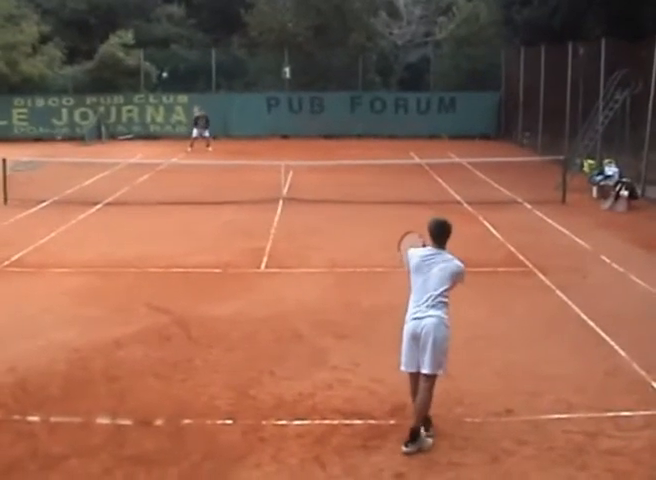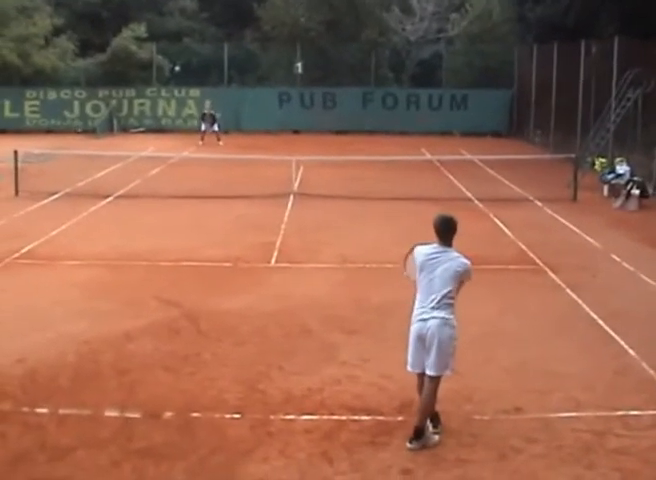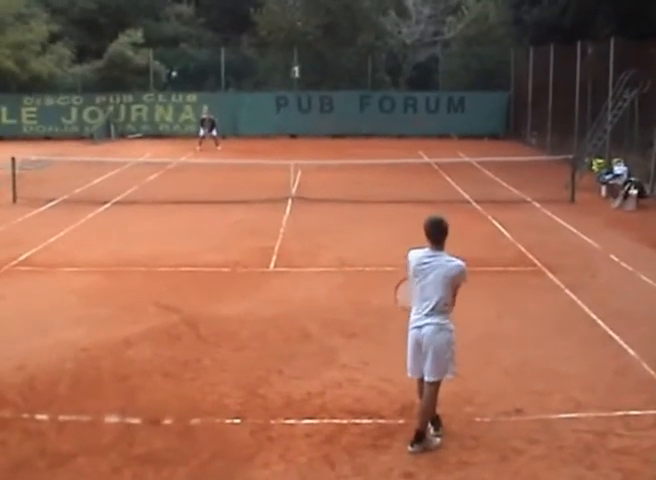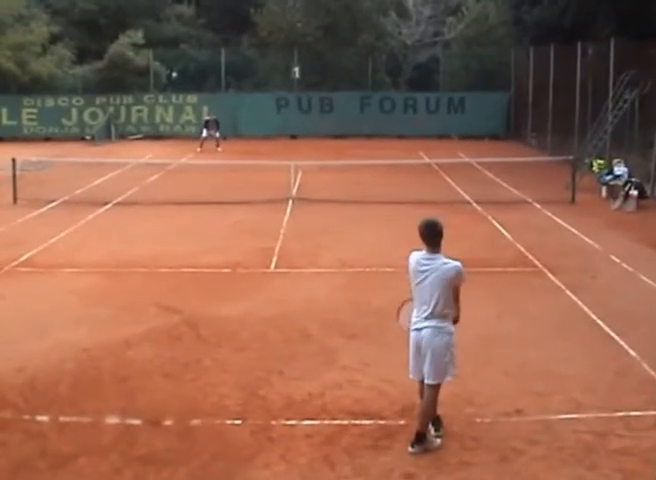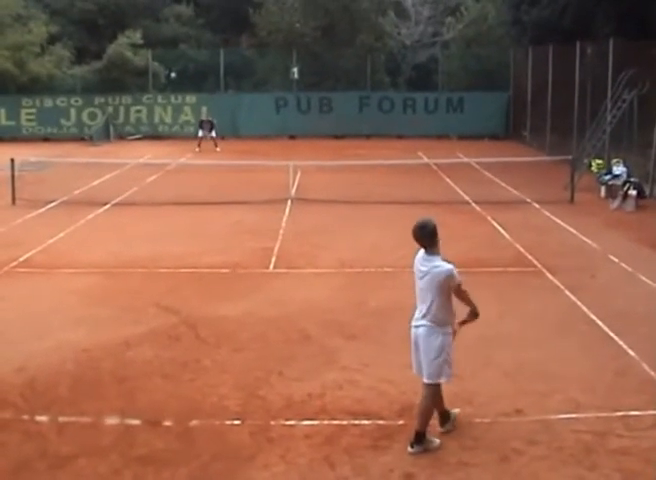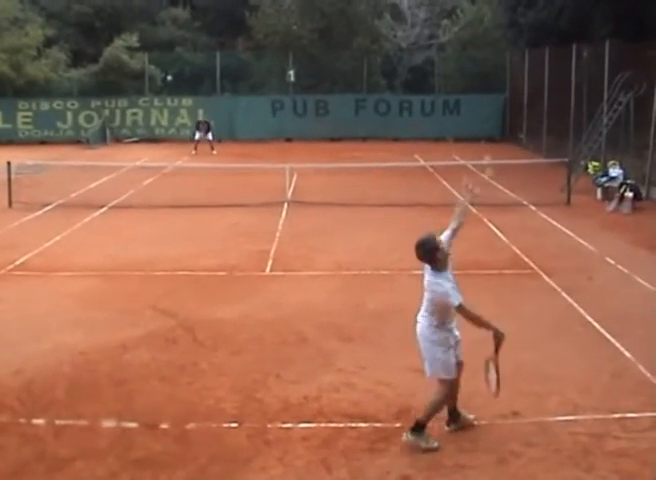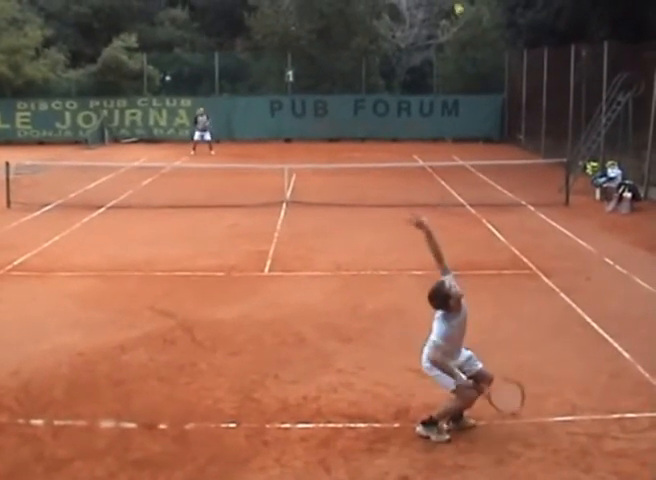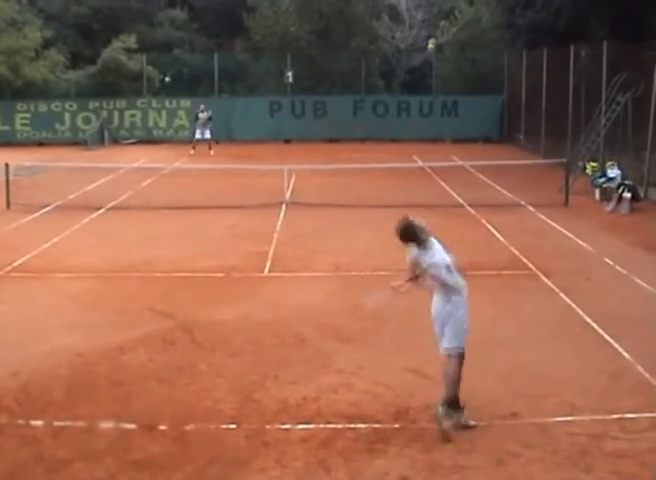
dt=0.4s
person 1, frame 1
left shoulder: (413, 254)
right shoulder: (456, 267)
left hip: (413, 321)
right hip: (435, 323)
left knee: (415, 378)
right knee: (426, 381)
left ankle: (424, 421)
right ankle: (413, 438)
person 1, frame 2
left shoulder: (419, 252)
right shoulder: (463, 265)
left hip: (419, 321)
right hip: (441, 324)
left knee: (422, 377)
right knee: (431, 381)
left ankle: (432, 417)
right ankle: (418, 435)
person 1, frame 3
left shoulder: (413, 257)
right shoulder: (457, 267)
right elbow: (452, 297)
left hip: (416, 326)
right hip: (439, 329)
left knee: (423, 381)
right knee: (431, 385)
left ankle: (433, 420)
right ankle: (419, 439)
person 1, frame 4
left shoulder: (413, 259)
right shoulder: (454, 268)
right elbow: (455, 296)
right wrist: (456, 313)
left hip: (417, 329)
right hip: (439, 332)
left knee: (424, 383)
right knee: (432, 386)
left ankle: (434, 421)
right ankle: (419, 440)
person 1, frame 5
left shoulder: (420, 258)
right shoulder: (445, 270)
right elbow: (460, 293)
right wrist: (473, 309)
left hip: (420, 326)
right hip: (436, 332)
left knee: (433, 379)
right knee: (431, 386)
left ankle: (444, 417)
right ankle: (418, 440)
person 1, frame 6
left shoulder: (434, 259)
right shoulder: (443, 287)
left elbow: (455, 224)
right elbow: (468, 315)
left wrist: (464, 200)
right wrist: (495, 331)
left hip: (440, 328)
right hip: (434, 336)
left knee: (455, 371)
right knee: (447, 386)
left ankle: (454, 417)
right ankle: (416, 431)
person 1, frame 7
left shoulder: (452, 292)
right shoulder: (443, 325)
left elbow: (440, 260)
right elbow: (434, 357)
left wrist: (427, 231)
right wrist: (459, 379)
left hip: (456, 354)
right hip: (438, 362)
left knee: (485, 378)
right knee: (469, 395)
left ankle: (455, 417)
right ankle: (428, 424)
person 1, frame 8
left shoulder: (417, 254)
right shoulder: (430, 256)
left hip: (447, 305)
right hip: (452, 306)
left knee: (454, 357)
right knee: (455, 358)
left ankle: (453, 408)
right ankle: (447, 409)
